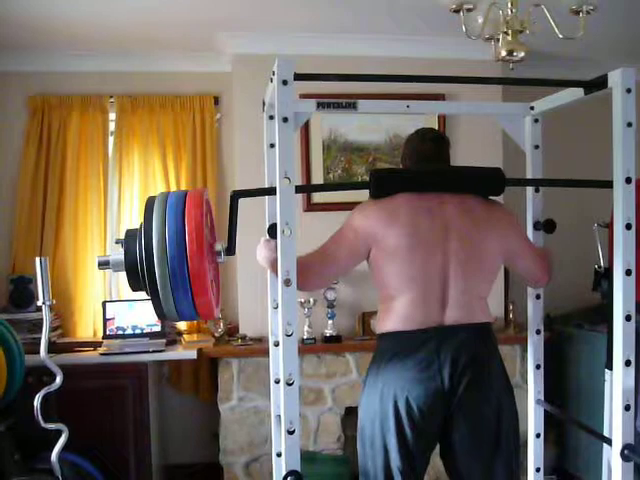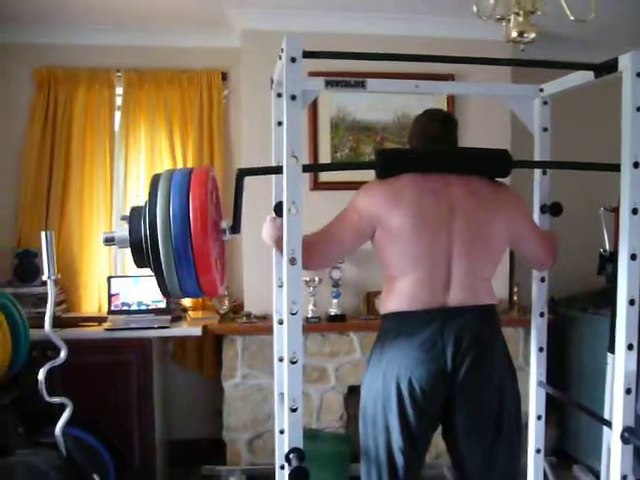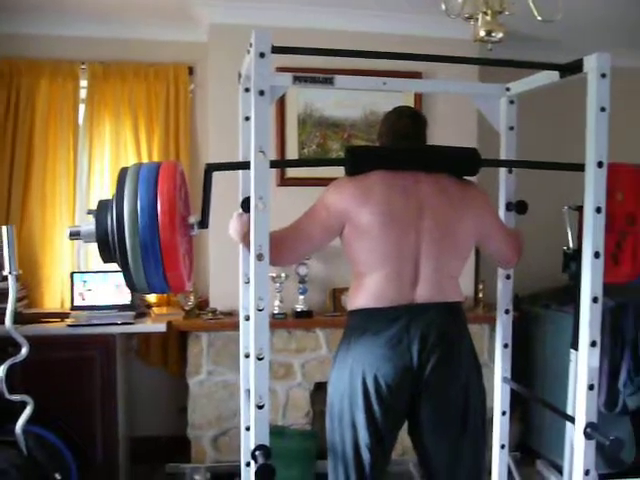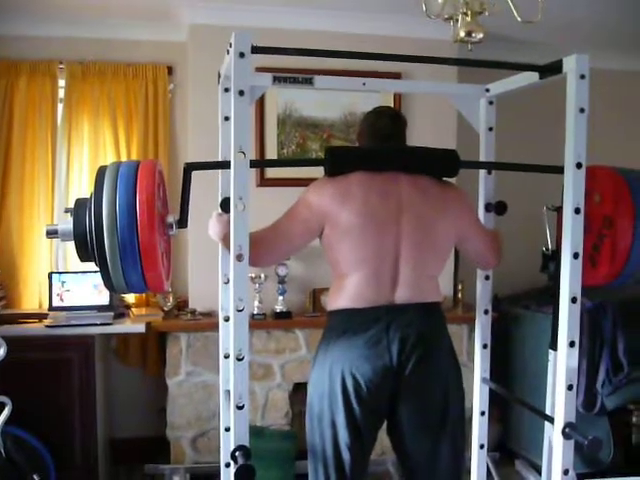
dt=0.5s
person 1, frame 1
left shoulder: (377, 215)
right shoulder: (493, 215)
left elbow: (308, 275)
right elbow: (540, 275)
left wrist: (271, 258)
right wrist: (544, 246)
left hip: (404, 360)
right hip: (477, 357)
person 1, frame 2
left shoulder: (382, 195)
right shoulder: (500, 197)
left elbow: (312, 254)
right elbow: (545, 257)
left wrist: (275, 236)
right wrist: (551, 227)
left hip: (407, 342)
right hip: (480, 339)
person 1, frame 3
left shoulder: (351, 191)
right shoulder: (468, 195)
left elbow: (281, 250)
right elbow: (510, 255)
left wrist: (243, 232)
right wrist: (515, 226)
left hip: (374, 338)
right hip: (447, 336)
person 1, frame 4
left shoulder: (332, 192)
right shoulder: (447, 195)
left elbow: (261, 251)
right elbow: (489, 256)
left wrist: (223, 232)
right wrist: (492, 226)
left hip: (353, 338)
right hip: (426, 337)
